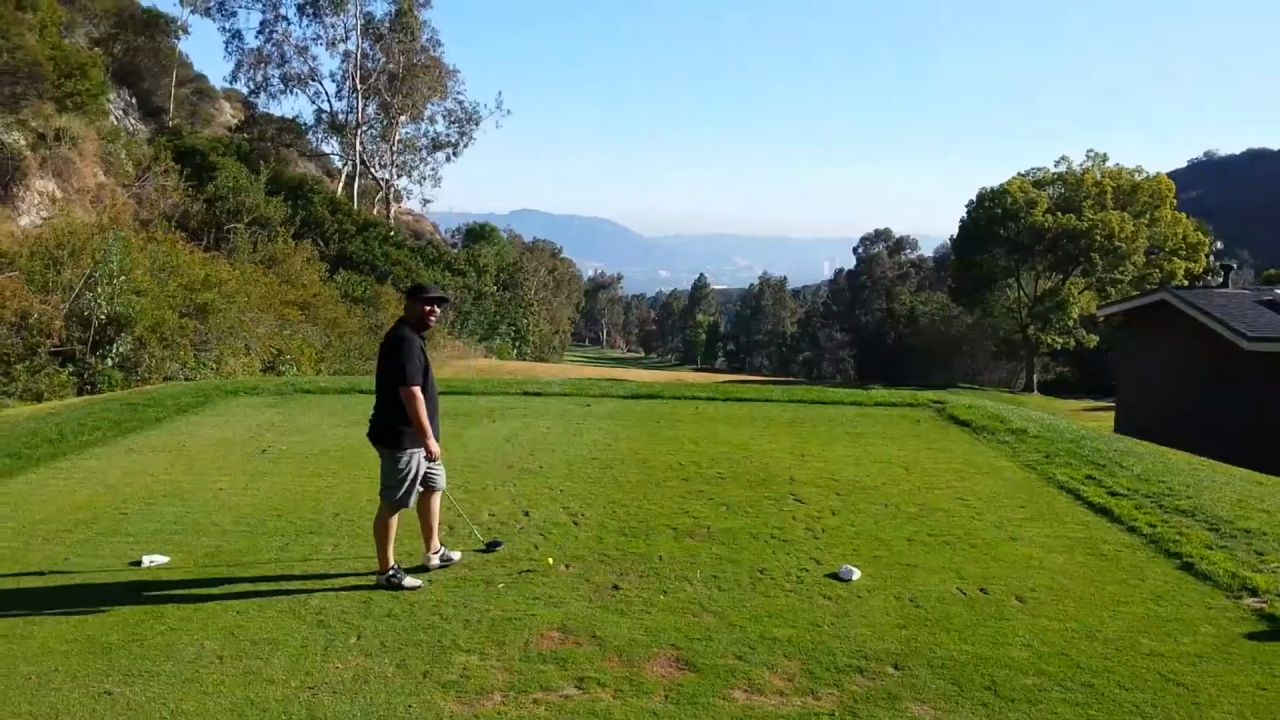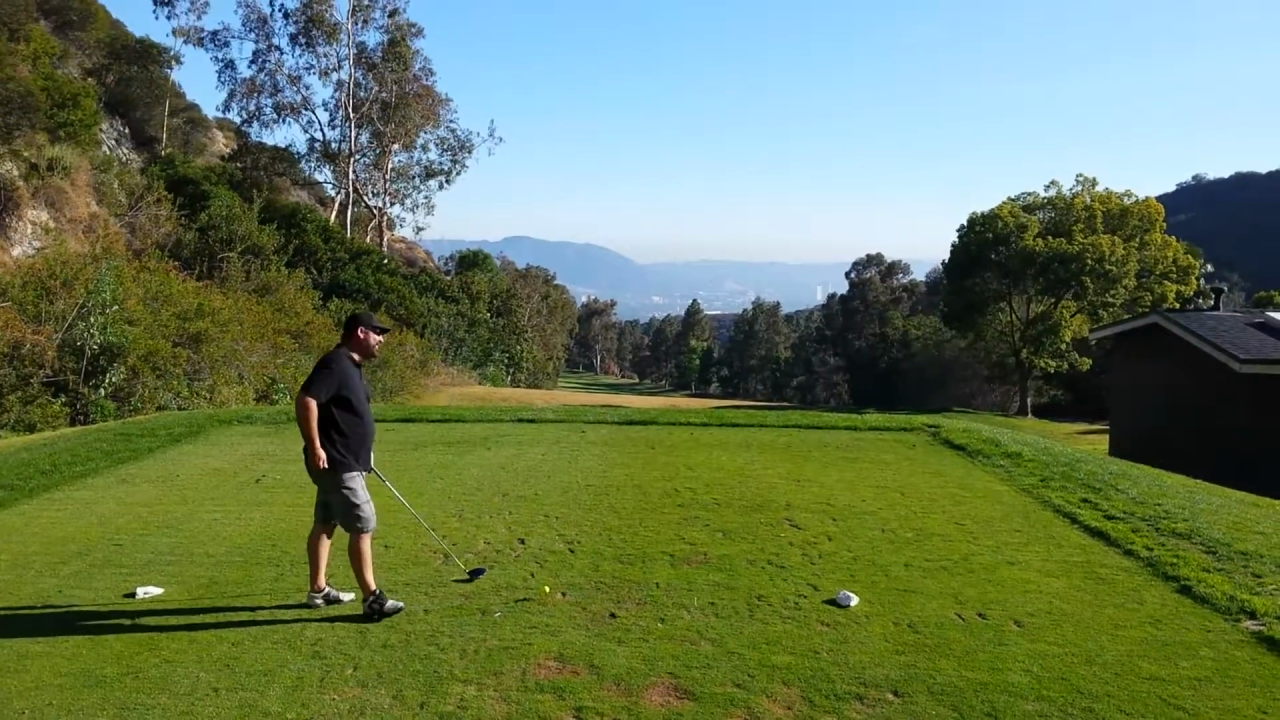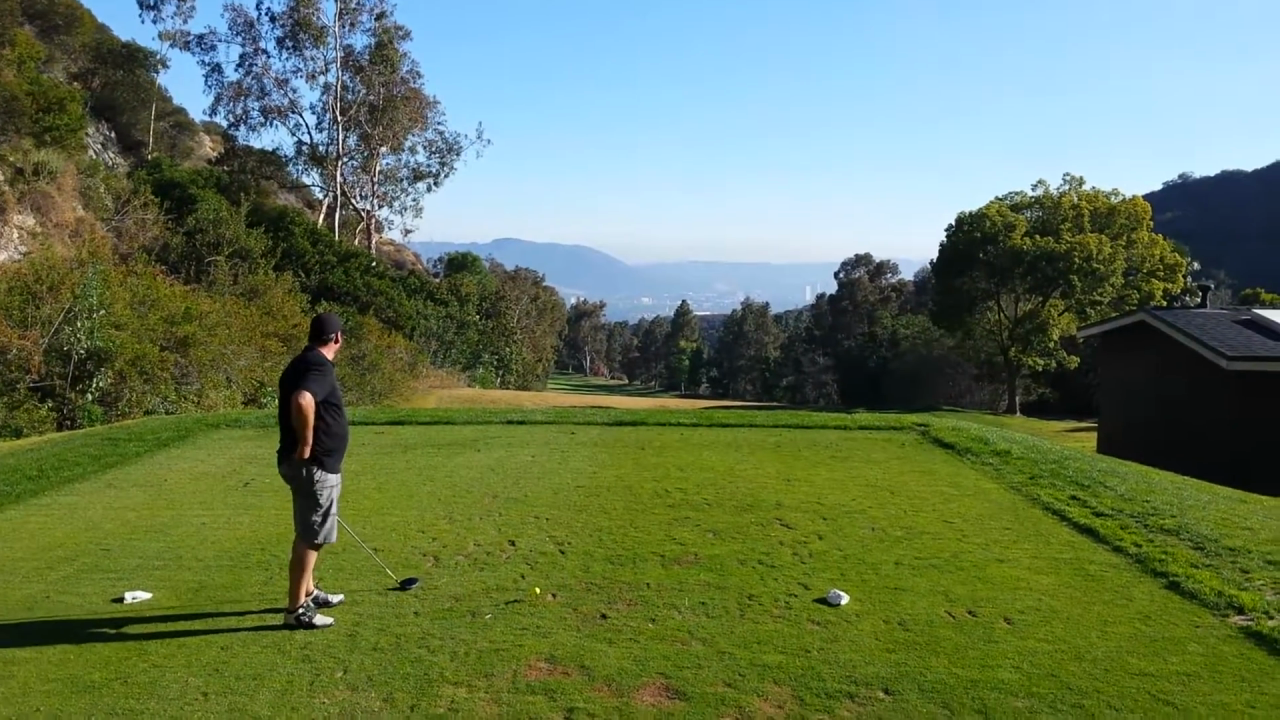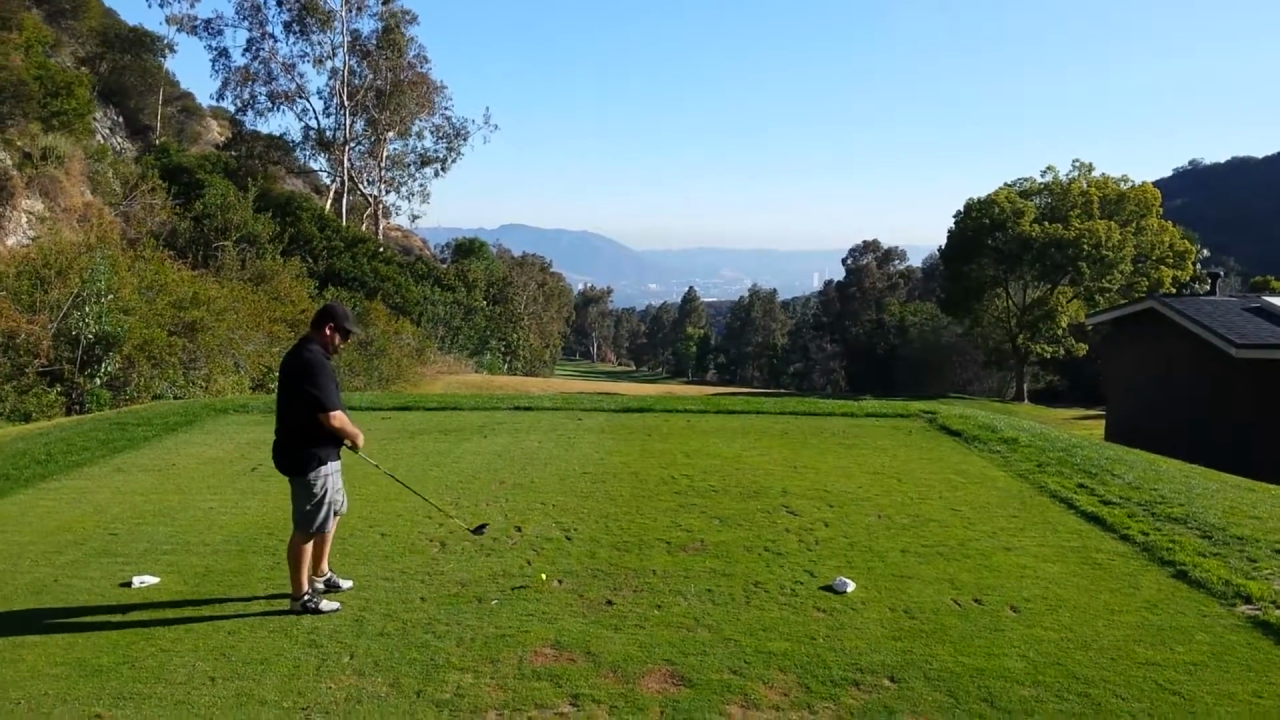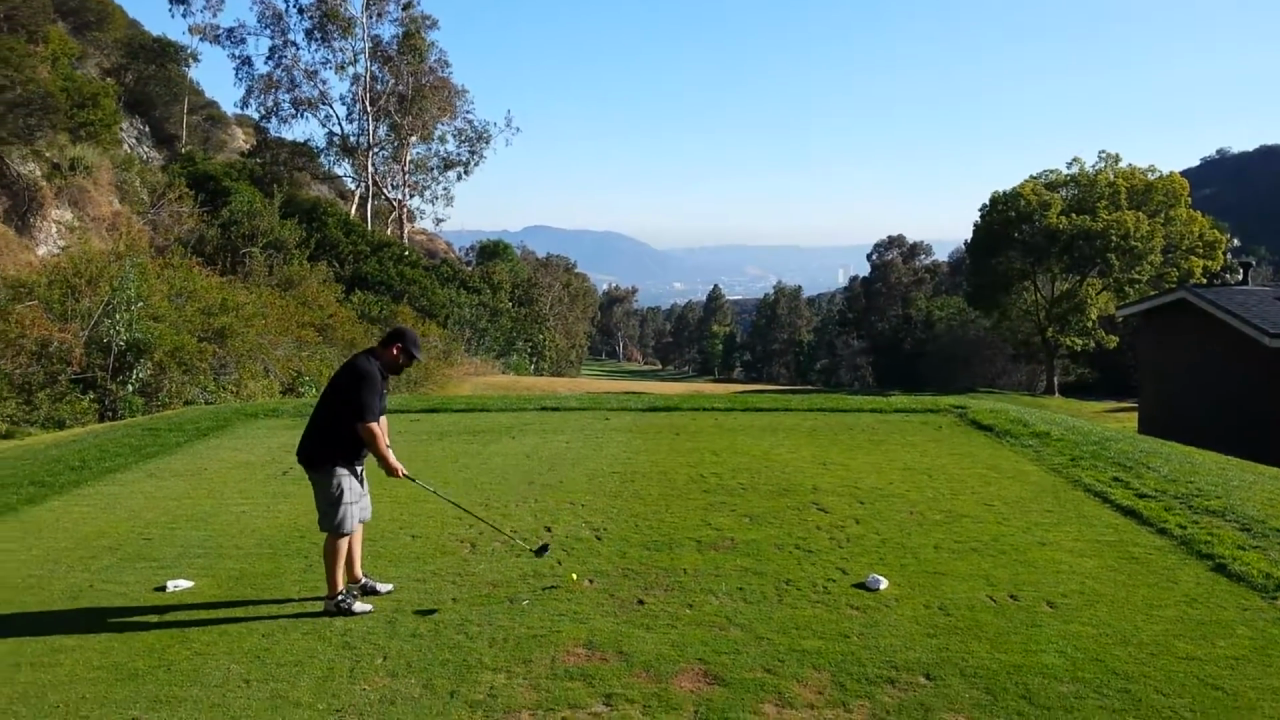
dt=0.7s
person 1, frame 1
left shoulder: (411, 337)
right shoulder: (406, 341)
right elbow: (410, 393)
right wrist: (427, 437)
left hip: (413, 436)
right hip: (402, 438)
left knee: (433, 486)
right knee: (393, 503)
left ankle: (433, 550)
right ankle: (387, 571)
person 1, frame 2
left shoulder: (351, 366)
right shoulder: (335, 364)
right elbow: (305, 400)
left wrist: (364, 451)
right wrist: (315, 447)
left hip: (345, 461)
right hip: (337, 463)
left knee: (325, 525)
right knee: (362, 527)
left ankle: (319, 589)
right ankle: (372, 597)
person 1, frame 3
left shoulder: (300, 364)
right shoulder: (319, 367)
left elbow: (297, 403)
right elbow: (302, 401)
right wrist: (306, 445)
left hip: (303, 463)
right hip: (315, 467)
left knee: (308, 534)
right knee: (312, 537)
left ankle: (309, 593)
right ankle: (296, 610)
person 1, frame 4
left shoulder: (304, 354)
right shoulder: (314, 363)
right elbow: (332, 418)
left wrist: (345, 434)
right wrist: (355, 435)
left hip: (316, 453)
right hip: (311, 457)
left knee: (332, 511)
right knee: (307, 527)
left ankle: (320, 575)
right ankle: (301, 596)
person 1, frame 5
left shoulder: (377, 370)
right shoulder: (365, 372)
left elbow: (378, 416)
right elbow: (367, 427)
left wrist: (387, 450)
right wrist: (388, 461)
left hip: (347, 456)
right hip: (328, 458)
left knee: (357, 518)
right knee: (341, 526)
left ankle: (356, 580)
right ankle: (335, 597)
